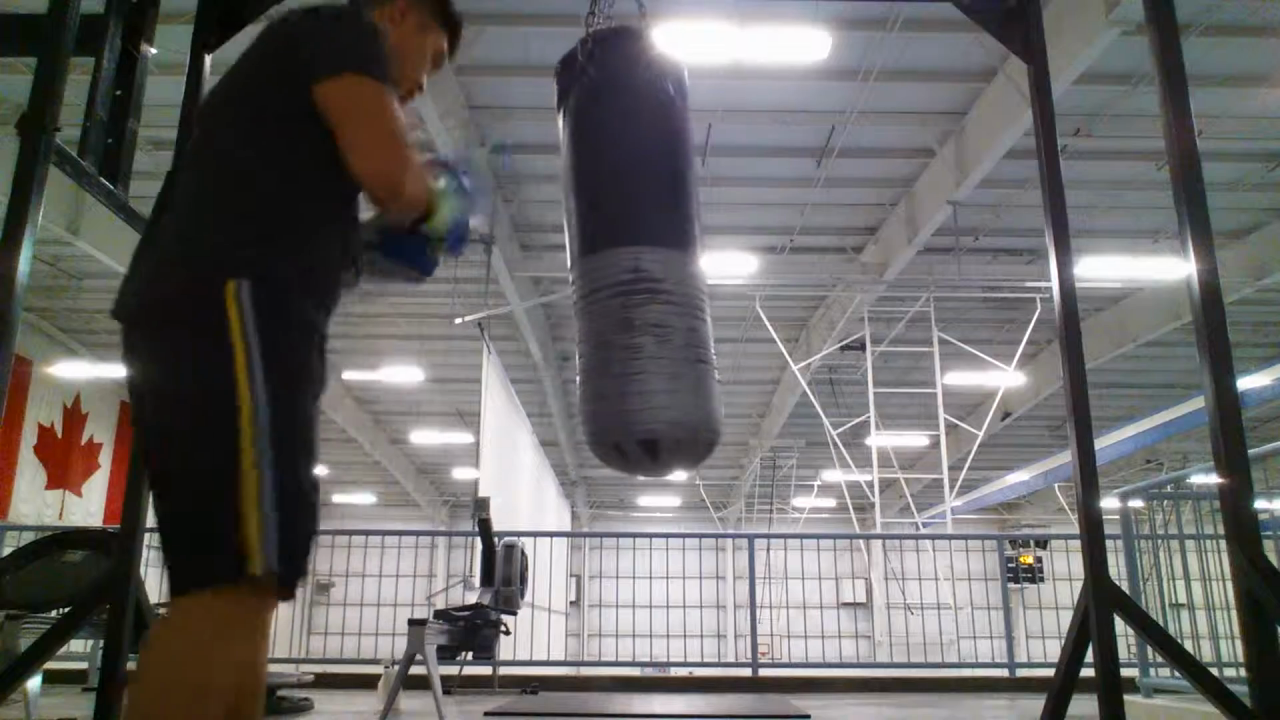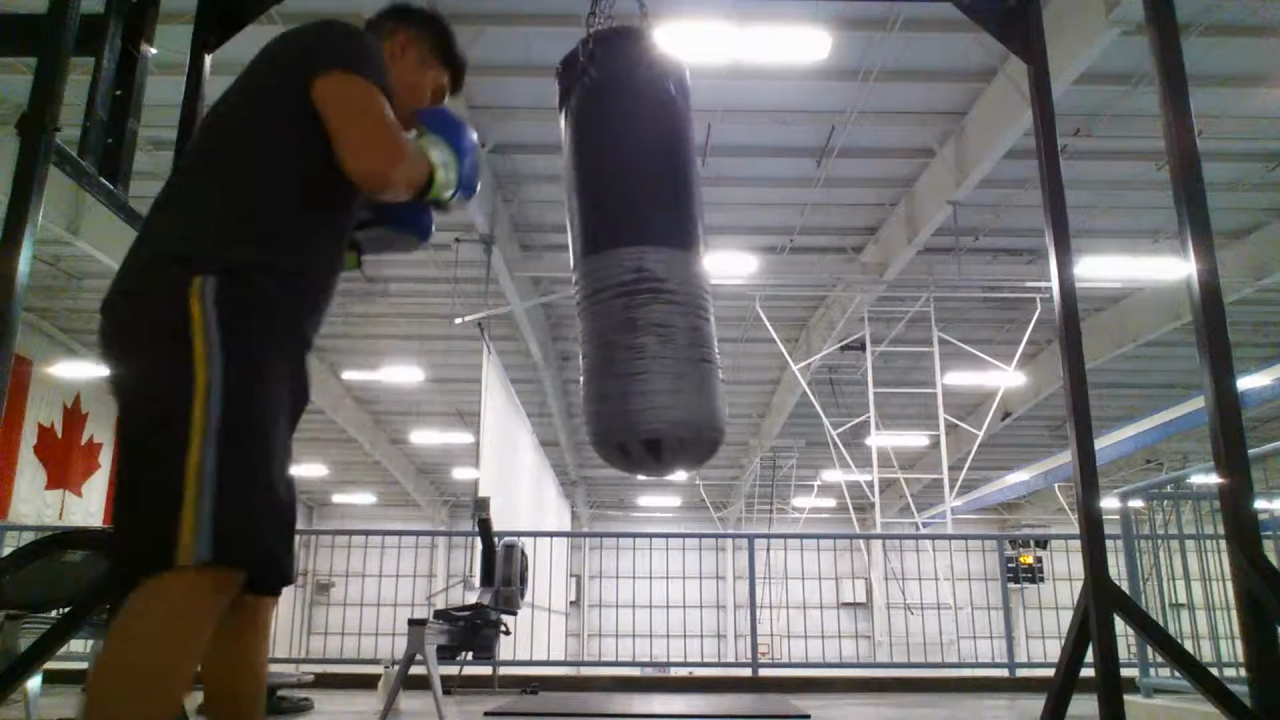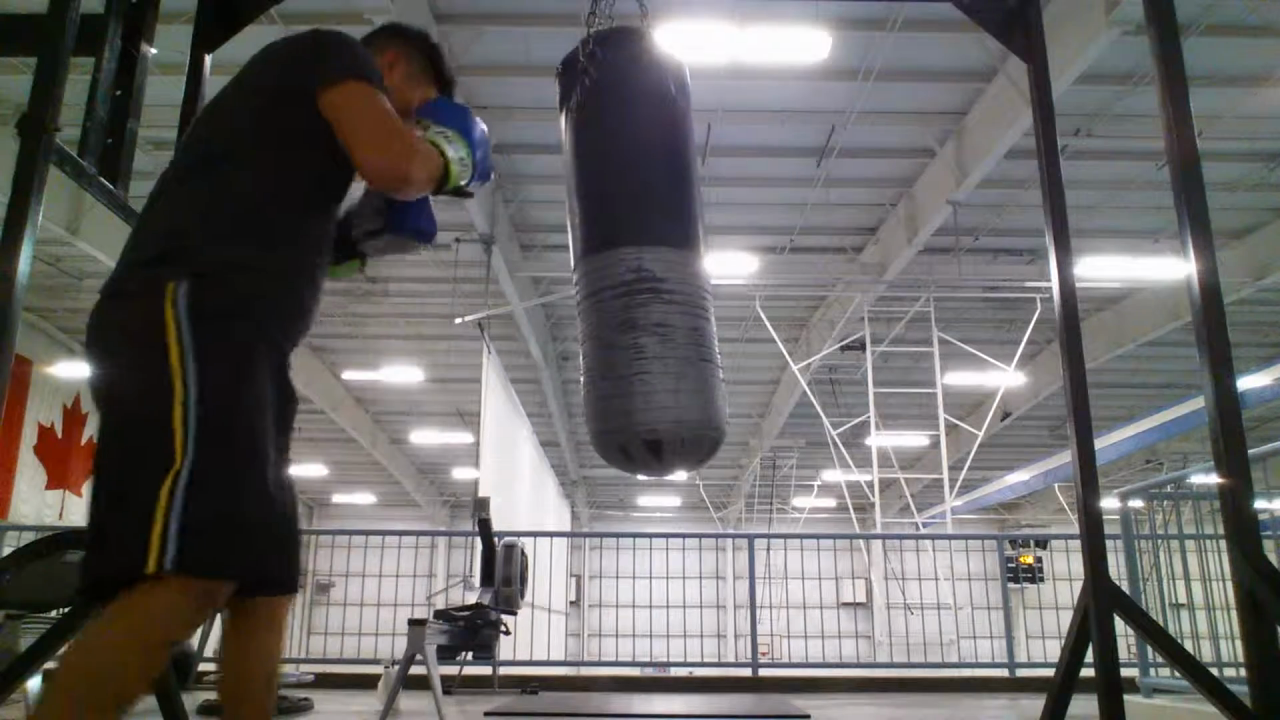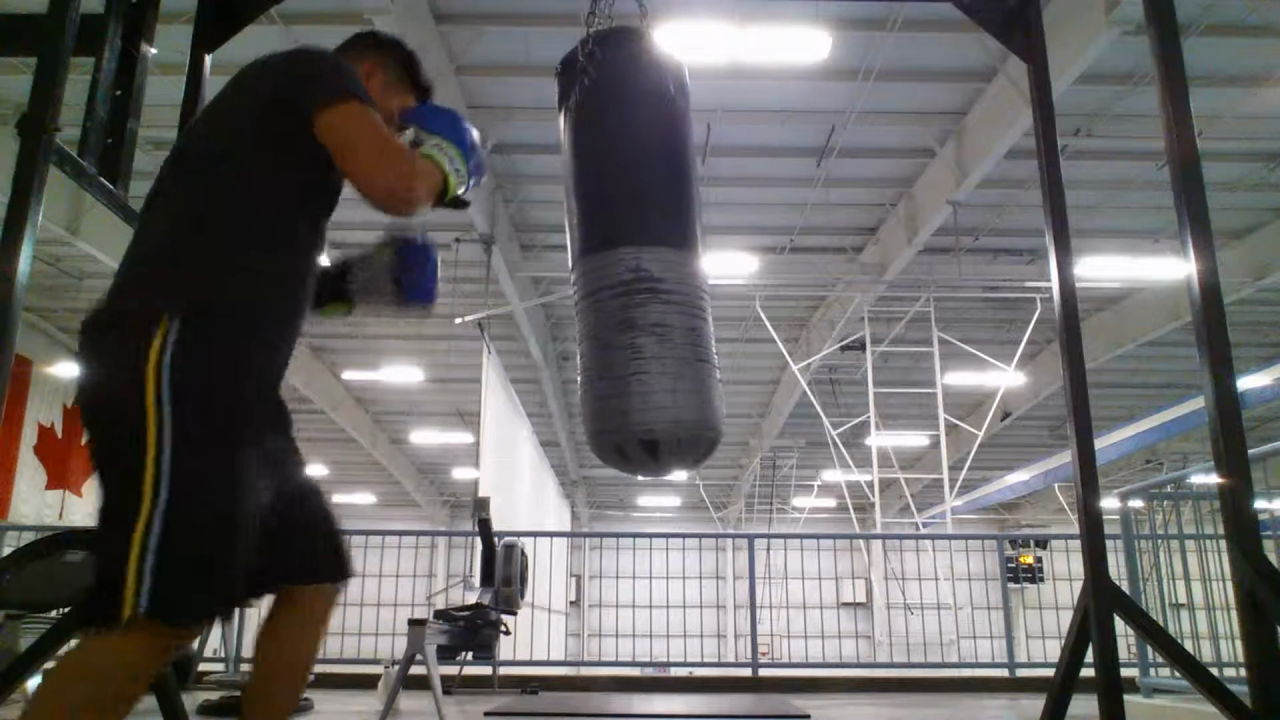
dt=0.1s
person 1, frame 1
left shoulder: (284, 79)
right elbow: (387, 173)
left wrist: (368, 249)
right wrist: (434, 198)
left hip: (206, 329)
right hip: (230, 321)
left knee: (256, 579)
right knee: (238, 575)
person 1, frame 2
left shoulder: (286, 102)
right elbow: (376, 164)
left wrist: (360, 238)
right wrist: (438, 167)
left hip: (237, 336)
right hip: (209, 320)
left knee: (250, 585)
right knee: (205, 570)
person 1, frame 3
left shoulder: (287, 113)
right shoulder: (329, 53)
right elbow: (394, 166)
right wrist: (450, 147)
left hip: (228, 354)
right hip: (192, 329)
left knee: (262, 589)
right knee: (188, 580)
person 1, frame 4
left shoulder: (275, 126)
right shoulder: (316, 73)
right elbow: (394, 184)
left wrist: (358, 283)
right wrist: (447, 159)
left hip: (221, 377)
right hip: (182, 362)
left knee: (314, 579)
right knee: (163, 616)
